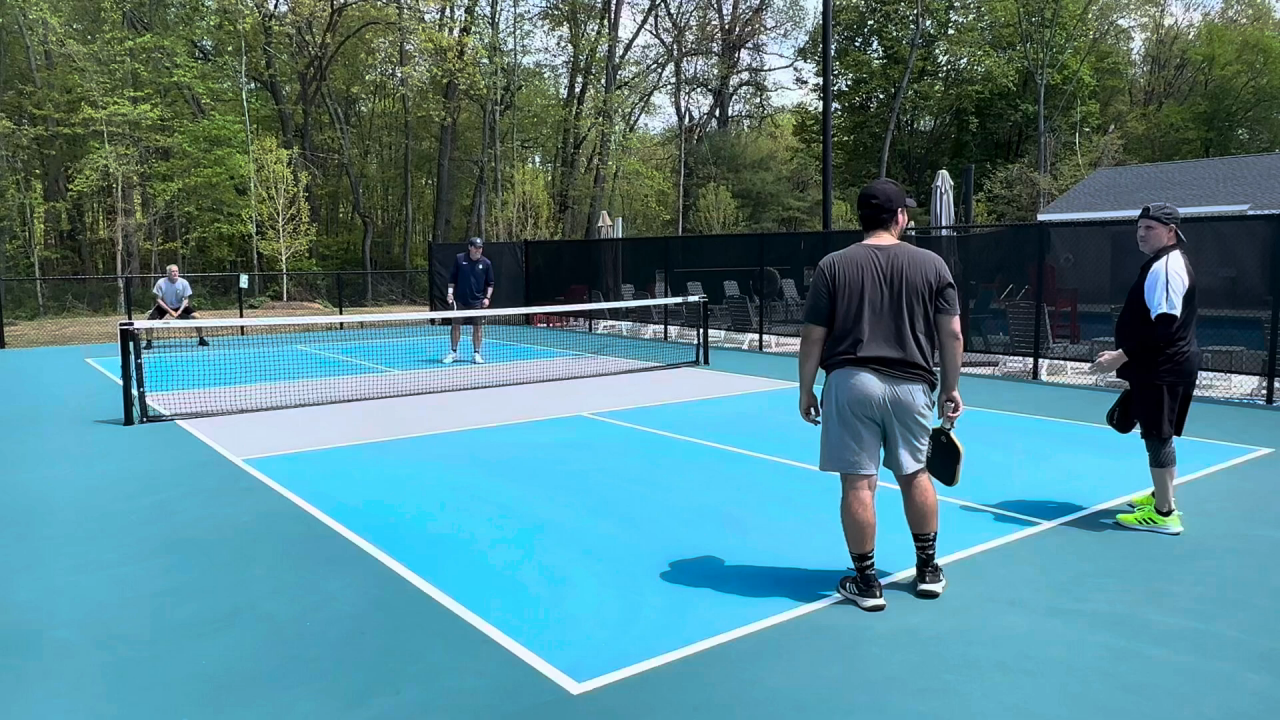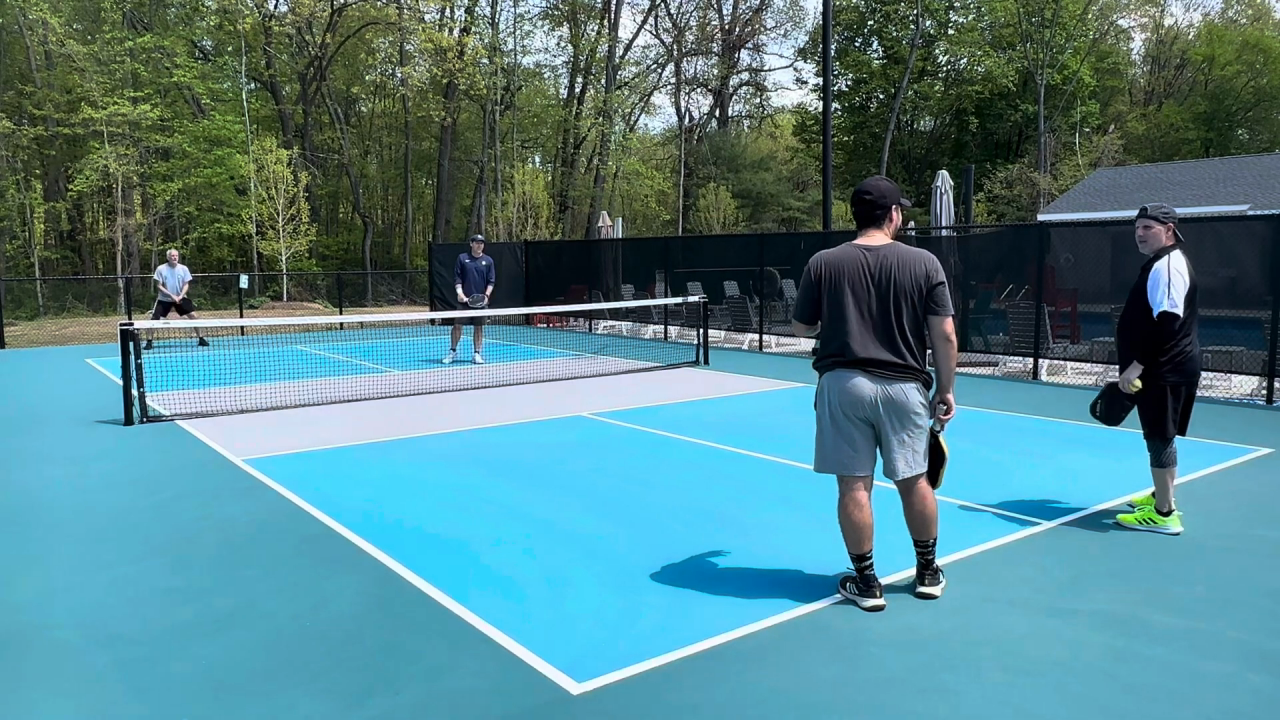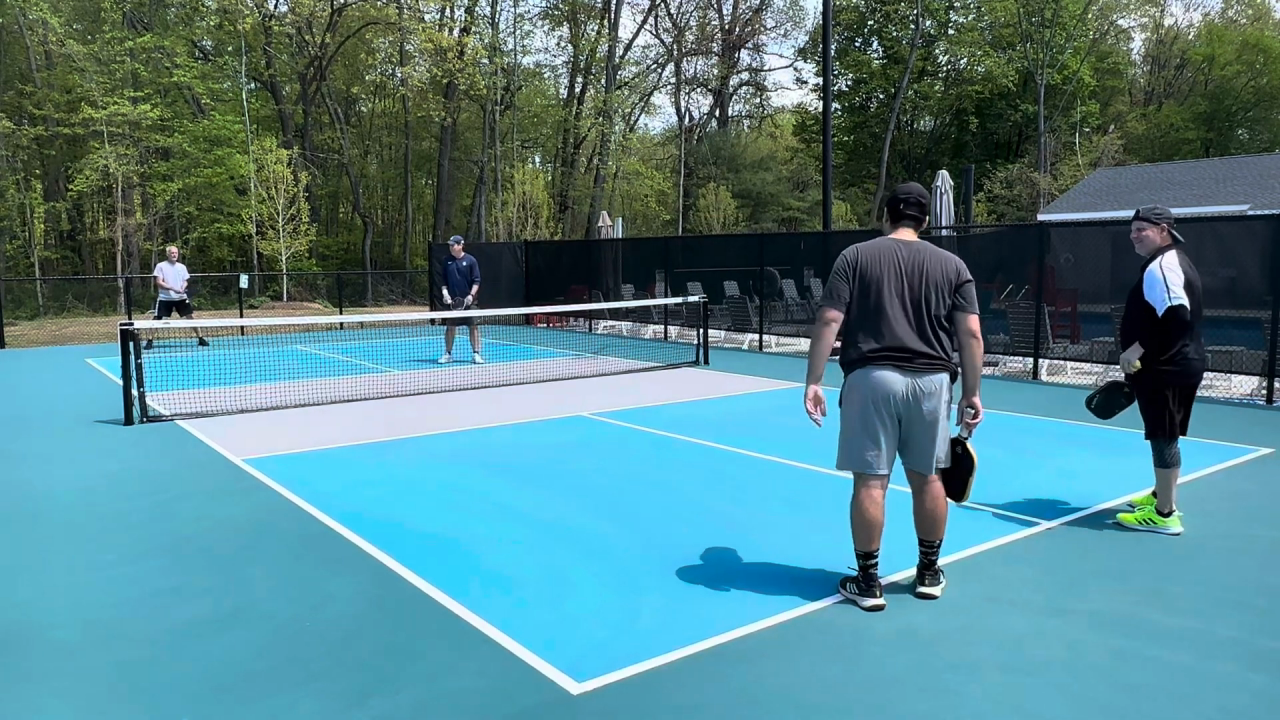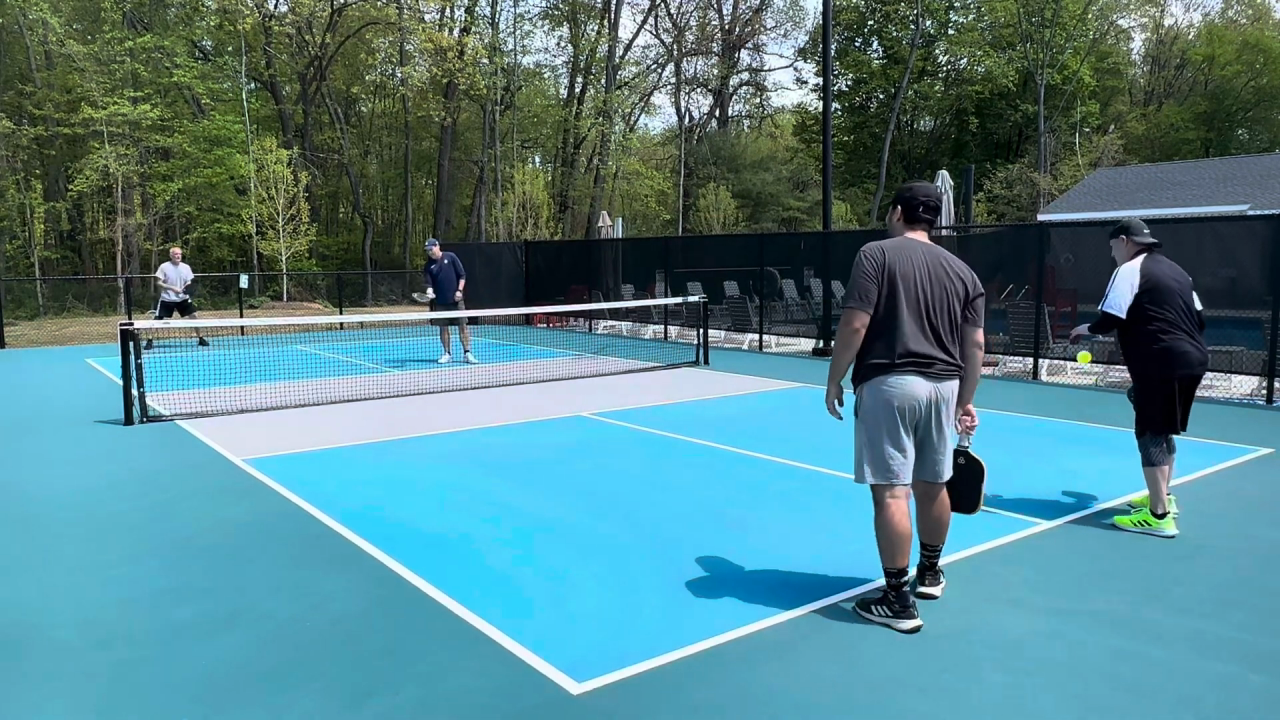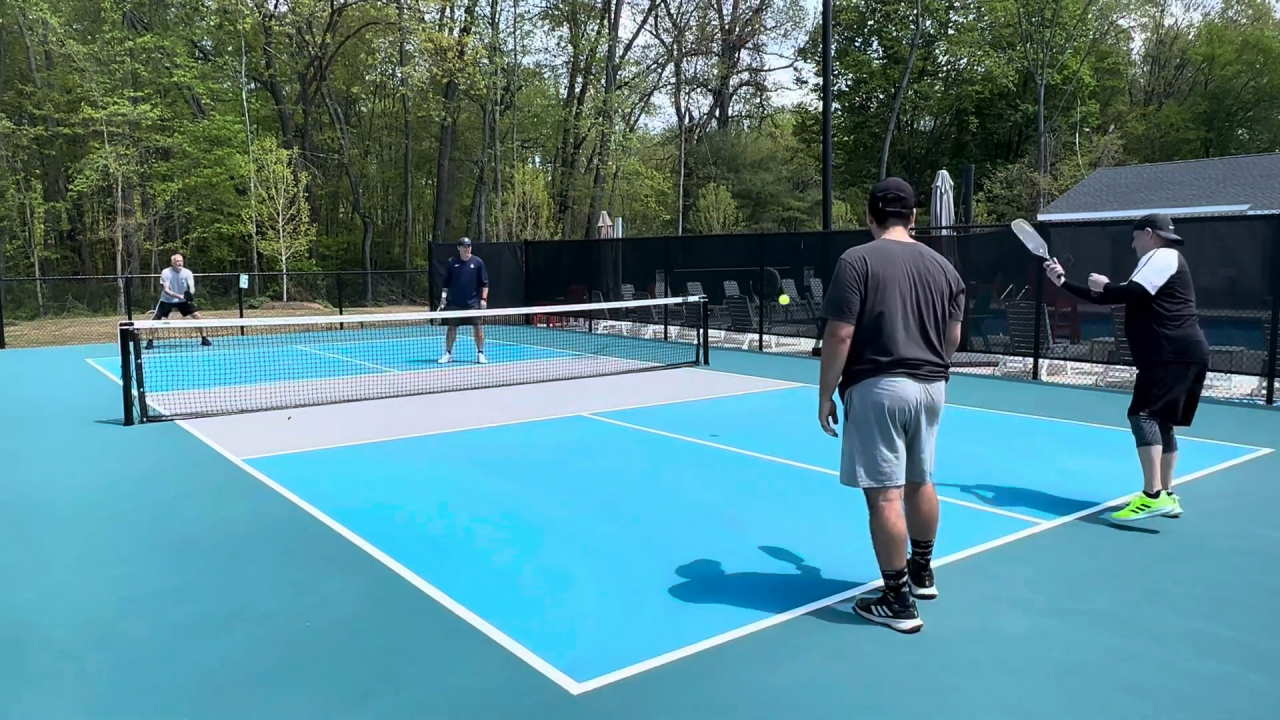
dt=1s
person 1, frame 1
left shoulder: (834, 266)
right shoulder: (931, 264)
left elbow: (813, 338)
right elbow: (952, 335)
left wrist: (806, 390)
right wrist: (949, 386)
left hip: (852, 383)
right hip: (911, 386)
left knee: (858, 483)
right knee: (914, 475)
left ankle: (865, 582)
right ankle: (927, 570)
person 1, frame 2
left shoulder: (823, 264)
right shoulder: (923, 263)
left elbow: (801, 328)
right elbow: (944, 336)
right wrist: (945, 390)
left hip: (844, 385)
right hip: (903, 387)
left knee: (854, 486)
right knee: (915, 481)
left ankle: (866, 583)
right ankle: (928, 573)
person 1, frame 3
left shoulder: (856, 256)
right shoulder: (951, 264)
left elbow: (828, 322)
right elbow: (971, 334)
left wrist: (813, 381)
right wrist: (971, 392)
left hip: (871, 379)
right hip: (929, 380)
left knee: (870, 482)
right knee: (927, 478)
left ankle: (868, 581)
right ankle: (928, 573)
person 1, frame 4
left shoulder: (876, 255)
right shoulder: (961, 270)
left elbow: (854, 324)
right elbow: (975, 344)
left wrist: (834, 382)
right wrist: (967, 401)
left hip: (888, 386)
right hip: (943, 386)
left knee: (891, 493)
right knee: (933, 484)
left ankle: (898, 601)
right ankle: (929, 573)
person 1, frame 5
left shoulder: (857, 260)
right shoulder: (942, 266)
left elbow: (839, 336)
right elbow: (951, 339)
left wrist: (825, 395)
left hip: (877, 388)
right hip: (930, 387)
left knee: (885, 494)
right knee: (919, 482)
left ankle: (899, 602)
right ankle: (922, 572)
person 2, frame 1
left shoulder: (1166, 266)
right shoulder: (1161, 264)
left elbow: (1163, 325)
left wrist: (1121, 355)
right wrist: (1127, 355)
left hip: (1163, 369)
right hip: (1161, 367)
left knee: (1157, 436)
right knee: (1159, 435)
left ankle: (1163, 514)
right ankle: (1161, 496)
person 2, frame 2
left shoulder: (1166, 266)
right shoulder: (1161, 263)
left elbow: (1168, 323)
left wrist: (1135, 367)
right wrist: (1138, 366)
left hip: (1164, 371)
right hip: (1162, 369)
left knee: (1159, 436)
right knee: (1161, 435)
left ankle: (1164, 514)
right ankle: (1162, 497)
person 2, frame 3
left shoulder: (1161, 265)
right shoulder: (1171, 262)
left elbow: (1176, 314)
left wrist: (1138, 347)
right wrist: (1143, 349)
left hip: (1164, 368)
right hip: (1179, 364)
left knee: (1162, 437)
right knee: (1166, 435)
left ankle: (1165, 514)
right ankle: (1161, 495)
person 2, frame 4
left shoulder: (1130, 271)
right shoulder: (1176, 271)
left elbow: (1109, 318)
right elbow: (1199, 319)
left wrist: (1085, 329)
left hip: (1160, 365)
right hip: (1192, 360)
left knee: (1150, 435)
right knee: (1163, 432)
left ankle: (1159, 516)
right ankle: (1163, 498)
person 2, frame 5
left shoulder: (1163, 257)
right shoulder: (1153, 262)
left elbow: (1131, 294)
right elbow: (1103, 297)
left wrist: (1104, 285)
right wrist: (1064, 282)
left hip: (1173, 354)
right hip: (1174, 355)
left knee: (1143, 415)
right knee: (1160, 423)
left ankle: (1153, 496)
right ankle: (1164, 495)
